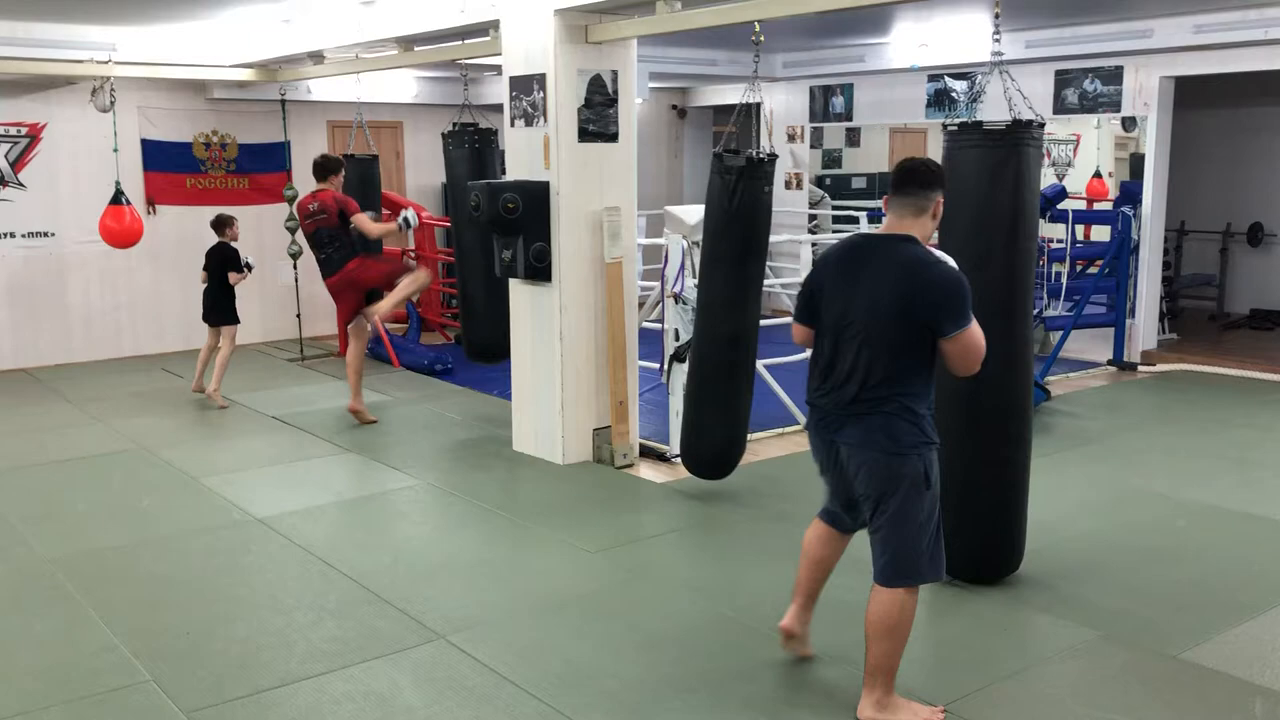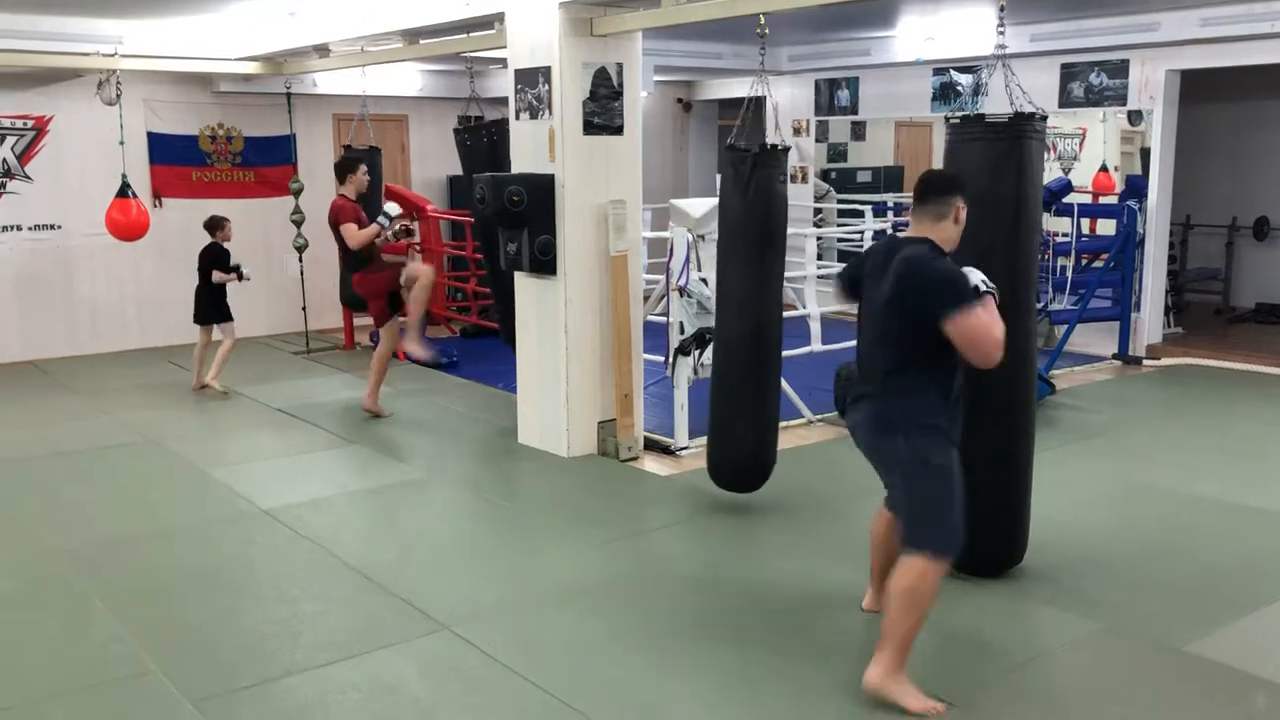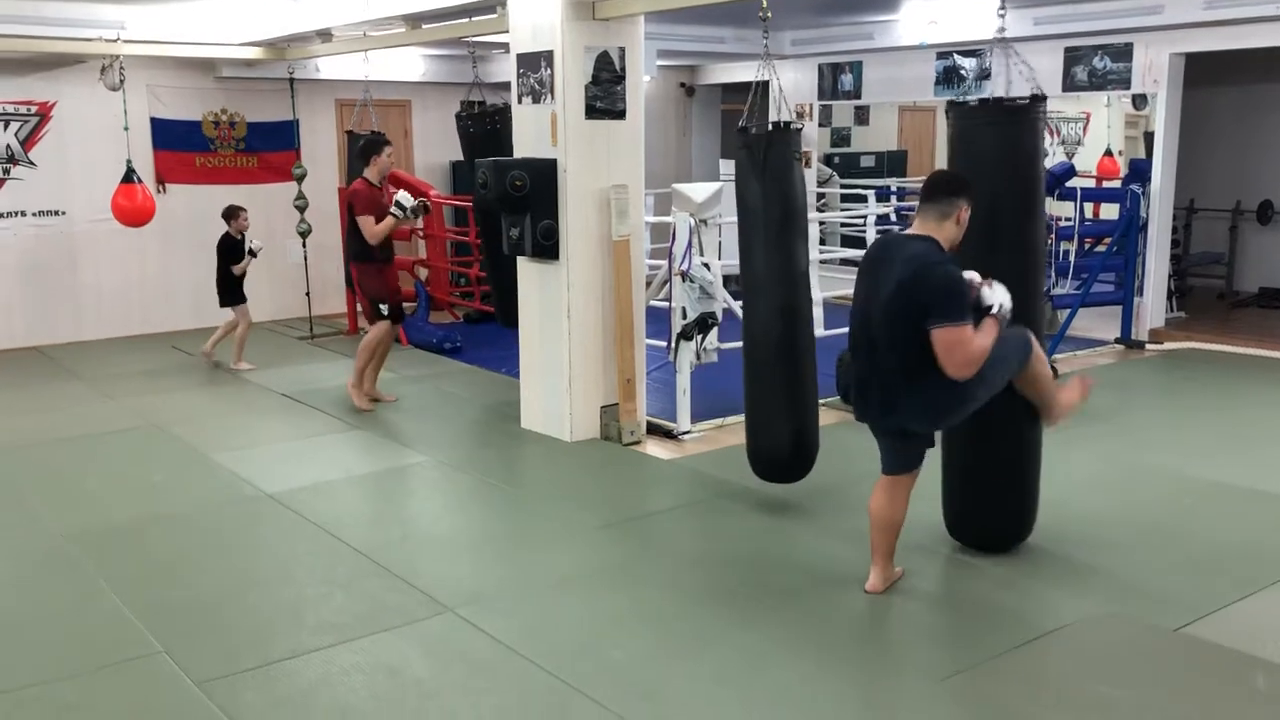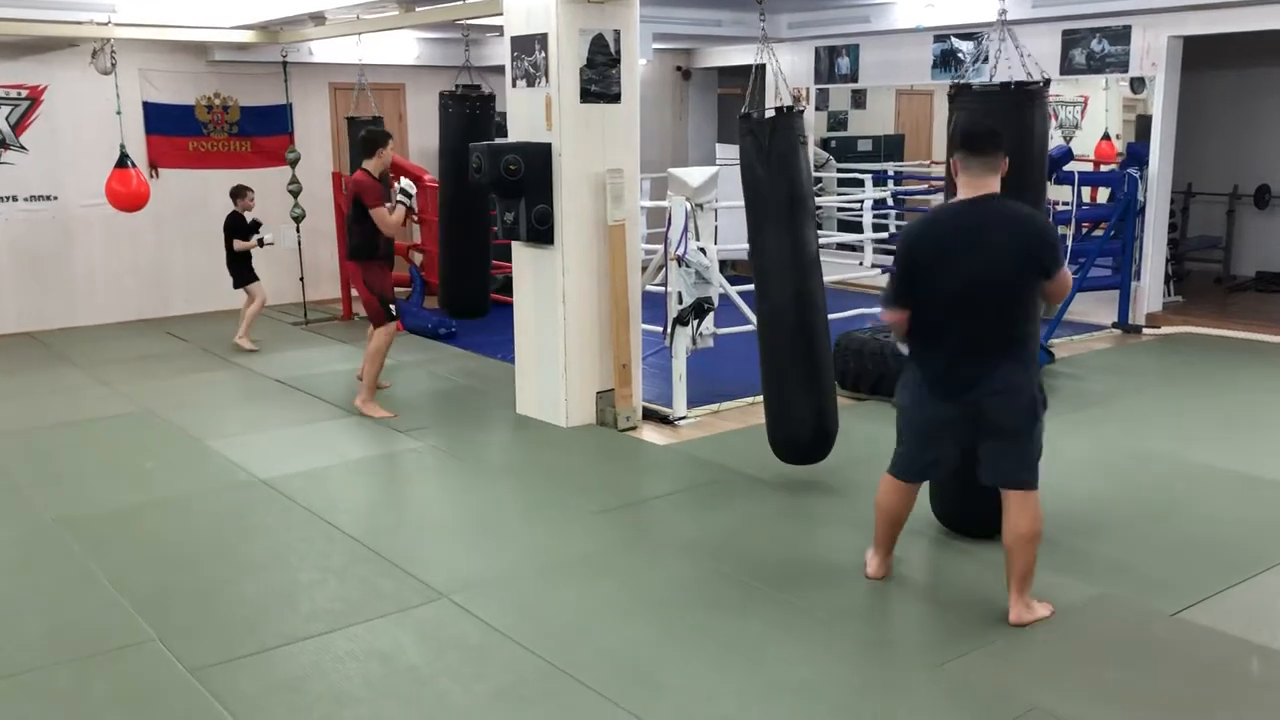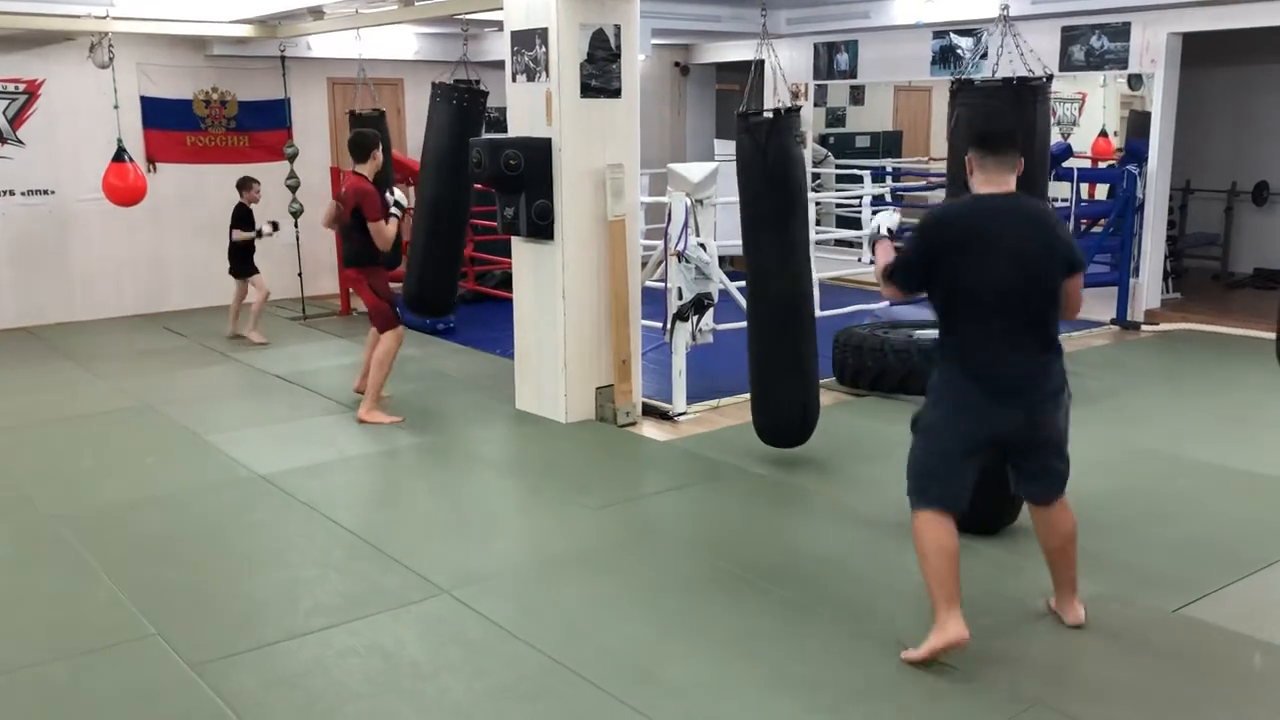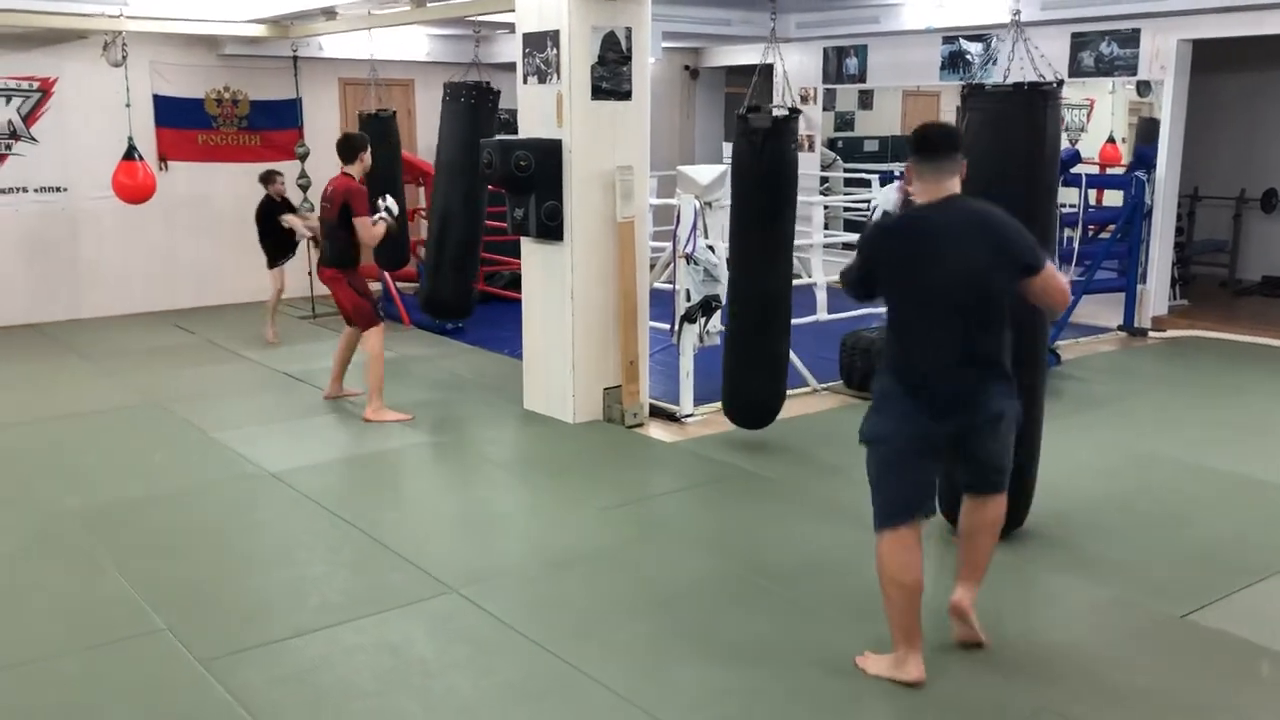
dt=0.4s
person 1, frame 1
left shoulder: (834, 259)
right shoulder: (938, 277)
left elbow: (801, 336)
right elbow: (968, 362)
left hip: (828, 425)
right hip: (894, 439)
left knee: (839, 514)
right knee: (900, 573)
left ankle: (798, 615)
person 1, frame 2
left shoulder: (878, 254)
right shoulder: (946, 280)
left elbow: (848, 290)
right elbow: (989, 348)
right wrist: (984, 298)
left hip: (871, 413)
right hip: (910, 422)
left knee: (906, 500)
right knee: (933, 546)
left ankle: (877, 593)
right ankle: (887, 671)
person 1, frame 3
left shoulder: (880, 251)
right shoulder: (943, 276)
right elbow: (961, 366)
right wrist: (994, 318)
left hip: (869, 396)
right hip: (930, 398)
left knee: (897, 472)
right knee: (1020, 343)
left ankle: (881, 572)
right ankle: (1053, 405)
person 1, frame 4
left shoulder: (921, 234)
right shoulder: (1036, 228)
left elbow: (897, 320)
right elbow: (1058, 294)
left hip: (934, 380)
right hip: (1010, 383)
left knee: (904, 470)
right knee: (1019, 488)
left ankle: (879, 557)
right ankle: (1021, 600)
person 1, frame 5
left shoulder: (943, 224)
right shoulder: (1053, 225)
left elbow: (893, 288)
right elbow: (1070, 309)
left wrist: (884, 243)
left hip: (965, 390)
right hip: (1042, 386)
left knee: (931, 503)
right knee: (1048, 496)
left ankle: (948, 623)
right ankle: (1068, 600)
person 1, frame 6
left shoulder: (885, 236)
right shoulder: (1004, 228)
left elbow: (857, 290)
right elbow: (1057, 299)
left hip: (907, 403)
right hip: (988, 399)
left knee: (897, 523)
right knee: (988, 488)
left ankle: (905, 655)
right ankle: (966, 591)
person 2, frame 1
left shoulder: (303, 205)
right shoulder: (340, 200)
right elbow: (372, 231)
right wrist: (402, 222)
left hip: (334, 279)
right hip: (355, 267)
left knee: (357, 337)
right knee: (420, 275)
left ankle: (356, 401)
right ankle: (381, 309)
person 2, frame 2
left shoulder: (351, 205)
right shoulder: (341, 206)
right elbow: (354, 242)
left wrist: (392, 234)
right wrist: (383, 219)
left hip: (373, 274)
right hip: (367, 275)
left knee: (389, 336)
right knee: (424, 272)
left ankle: (372, 399)
right ankle: (413, 338)
person 2, frame 3
left shoulder: (379, 188)
right shoulder: (359, 191)
right elbow: (373, 237)
left wrist: (410, 212)
right wrist: (398, 213)
left hip: (386, 265)
right hip: (367, 268)
left knee: (391, 328)
right knee: (381, 327)
left ankle: (370, 386)
right ankle: (355, 383)
person 2, frame 4
left shoulder: (361, 180)
right shoulder: (366, 184)
right elbow: (390, 228)
left wrist: (393, 205)
right wrist: (404, 200)
left hip: (372, 261)
right hip: (365, 265)
left knee: (382, 322)
right knee: (388, 326)
left ankle: (366, 372)
right ankle: (365, 398)
person 2, frame 5
left shoulder: (347, 184)
right shoulder: (367, 192)
left elbow: (329, 221)
right elbow: (385, 243)
right wrist: (396, 212)
left hip: (354, 265)
right hip: (364, 270)
left knee: (382, 323)
right knee: (393, 331)
left ankle: (364, 381)
right ankle: (369, 409)
person 2, frame 6
left shoulder: (335, 185)
right shoulder: (354, 190)
right elbow: (368, 240)
left wrist: (375, 218)
right wrist: (384, 218)
left hip: (338, 267)
right hip: (340, 272)
left knee: (358, 327)
right knee: (374, 330)
left ankle: (335, 386)
right ankle: (376, 407)
person 3, frame 1
left shoulder: (211, 251)
right shoulder: (231, 252)
left elbow: (204, 278)
right elbow: (234, 280)
right wrist: (247, 268)
left hip: (210, 300)
right hip: (224, 302)
left knee: (211, 342)
right knee: (228, 345)
left ankle: (198, 382)
right ankle: (214, 388)
person 3, frame 2
left shoulder: (205, 251)
right shoulder: (222, 252)
right elbow: (217, 278)
left wrist: (232, 271)
right wrist: (238, 275)
left hip: (202, 299)
right hip: (215, 301)
left knee: (204, 340)
right knee: (229, 340)
left ankle: (197, 380)
right ankle: (212, 377)
person 3, frame 3
left shoulder: (240, 236)
right shoulder: (228, 243)
right elbow: (237, 270)
right wrist: (251, 254)
left hip: (234, 285)
right hip: (229, 286)
left knee: (236, 320)
right knee: (245, 321)
left ankle: (209, 347)
right ankle: (236, 361)
person 3, frame 4
left shoulder: (236, 218)
right shoulder: (236, 219)
right elbow: (237, 246)
left wrist: (252, 230)
right wrist: (259, 242)
left hip: (241, 265)
right hip: (240, 266)
left knee: (252, 298)
right knee: (260, 298)
left ankle: (242, 334)
right ankle: (241, 336)
person 3, frame 5
left shoulder: (248, 210)
right shoulder: (240, 211)
right elbow: (235, 236)
left wrist: (267, 228)
right wrist: (258, 233)
left hip: (245, 259)
right hip: (240, 258)
left knee: (241, 293)
right knee: (263, 291)
left ankle: (232, 328)
right ankle: (251, 330)
person 3, frame 6
left shoulder: (282, 200)
right shoulder: (267, 205)
left elbow: (298, 215)
right elbow: (288, 221)
left wrist: (314, 224)
right wrist: (310, 236)
left hip: (289, 239)
right hip: (275, 248)
right knee: (278, 288)
right ankle: (270, 326)
